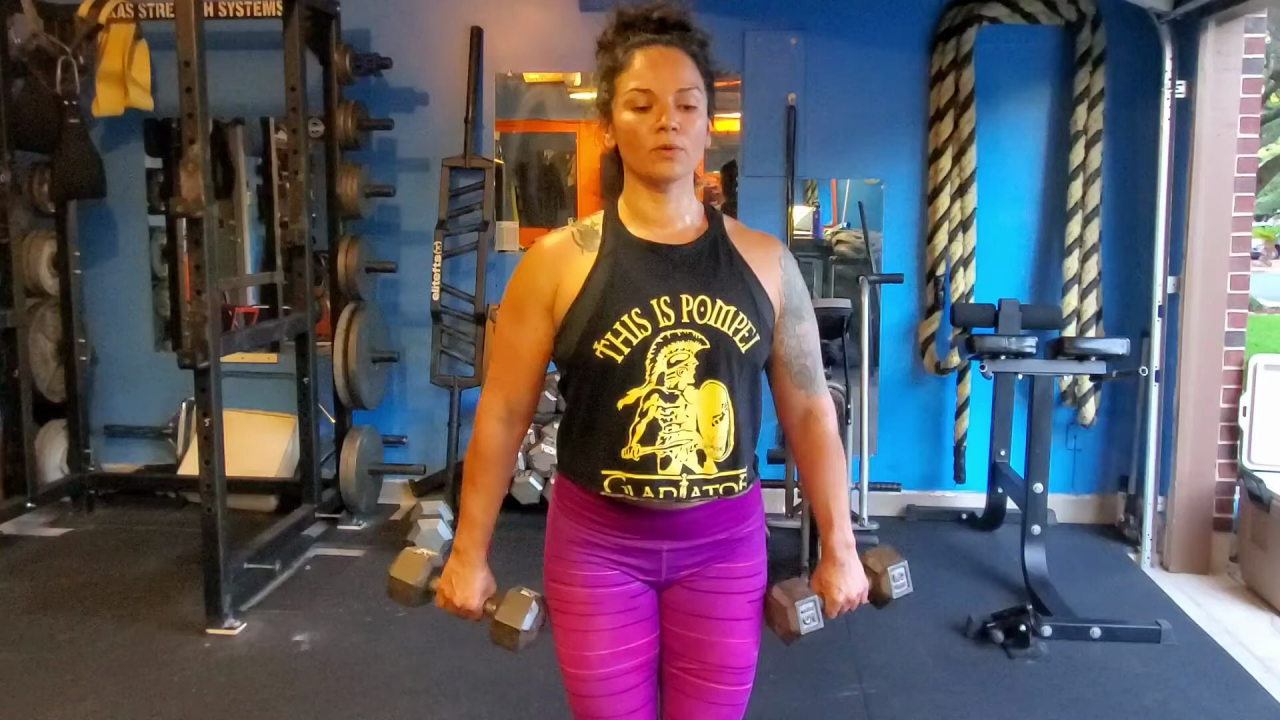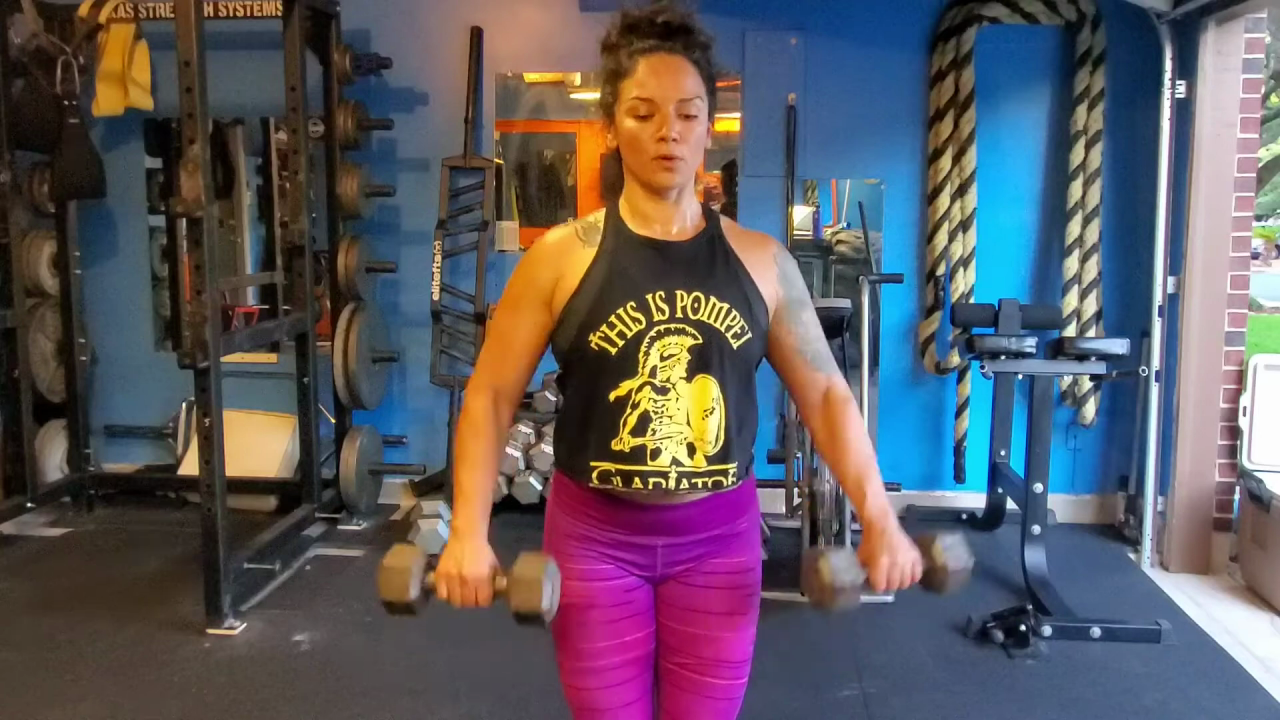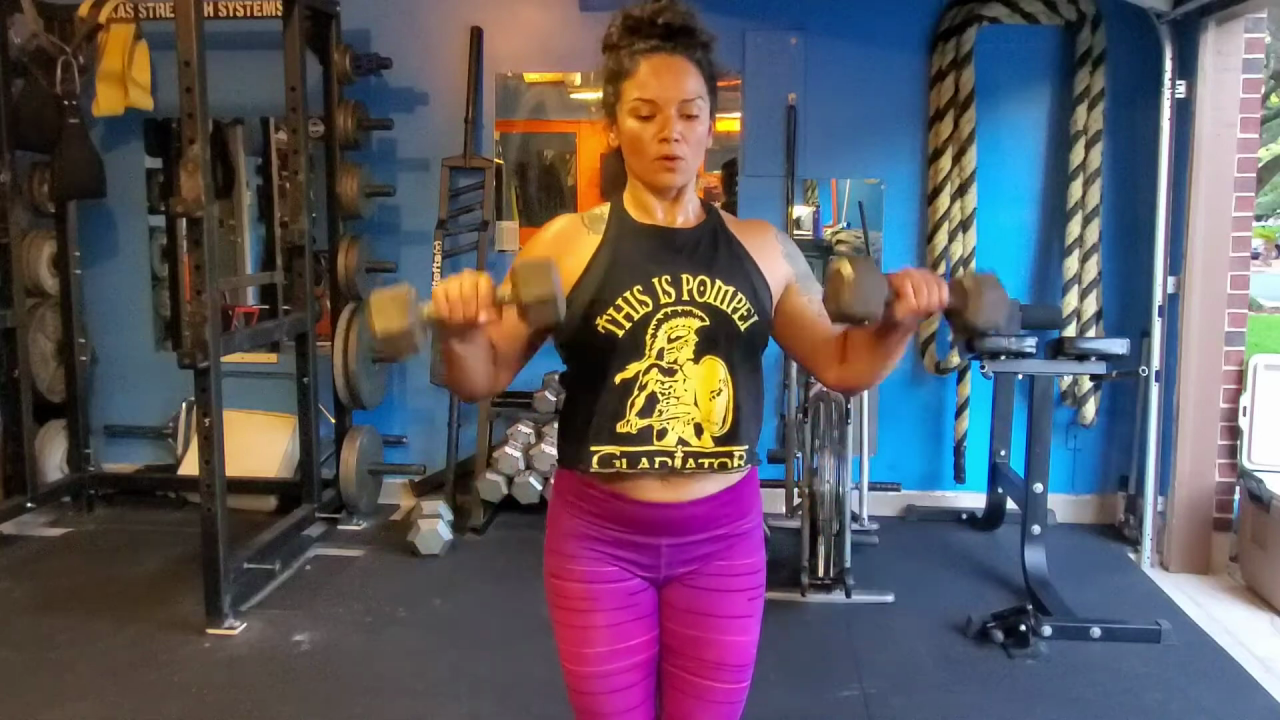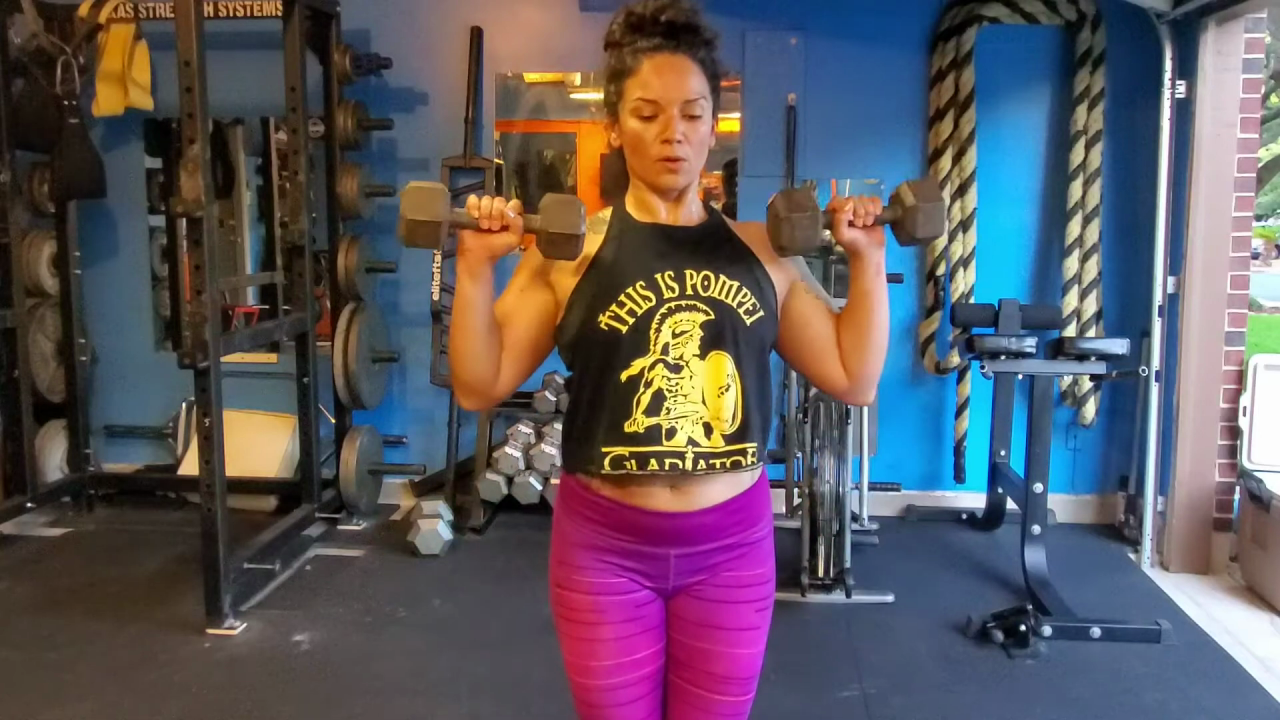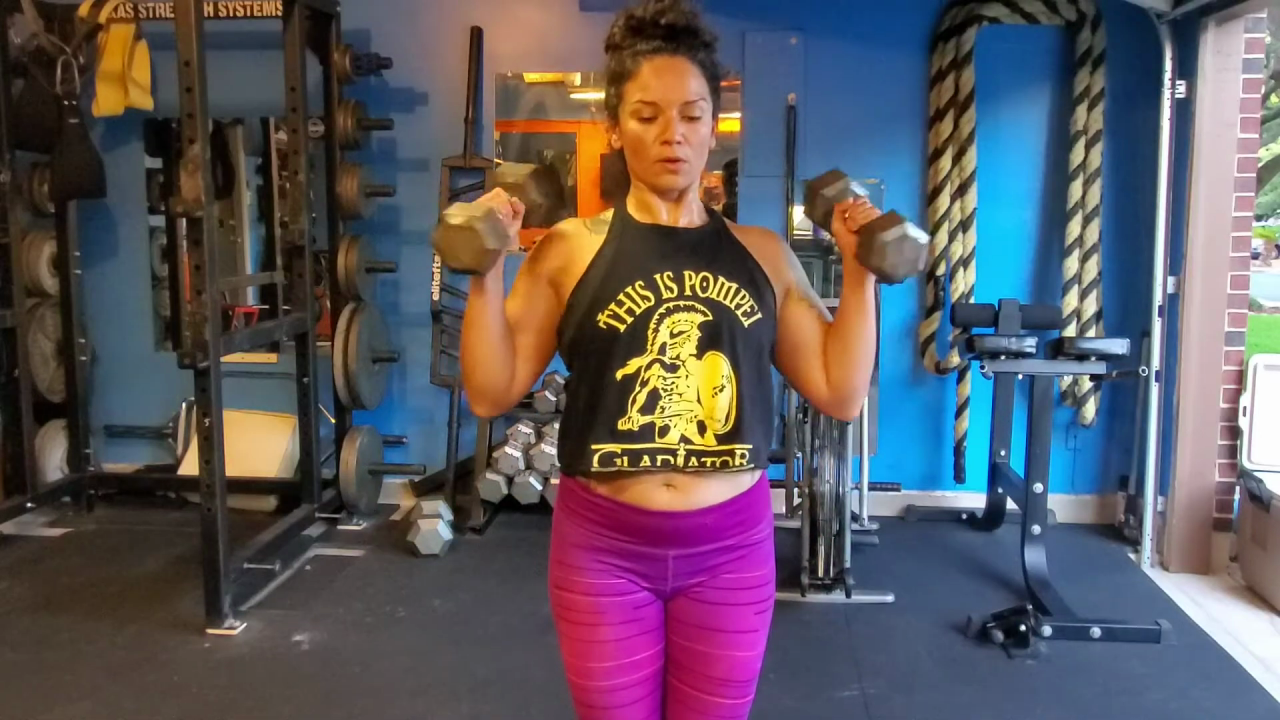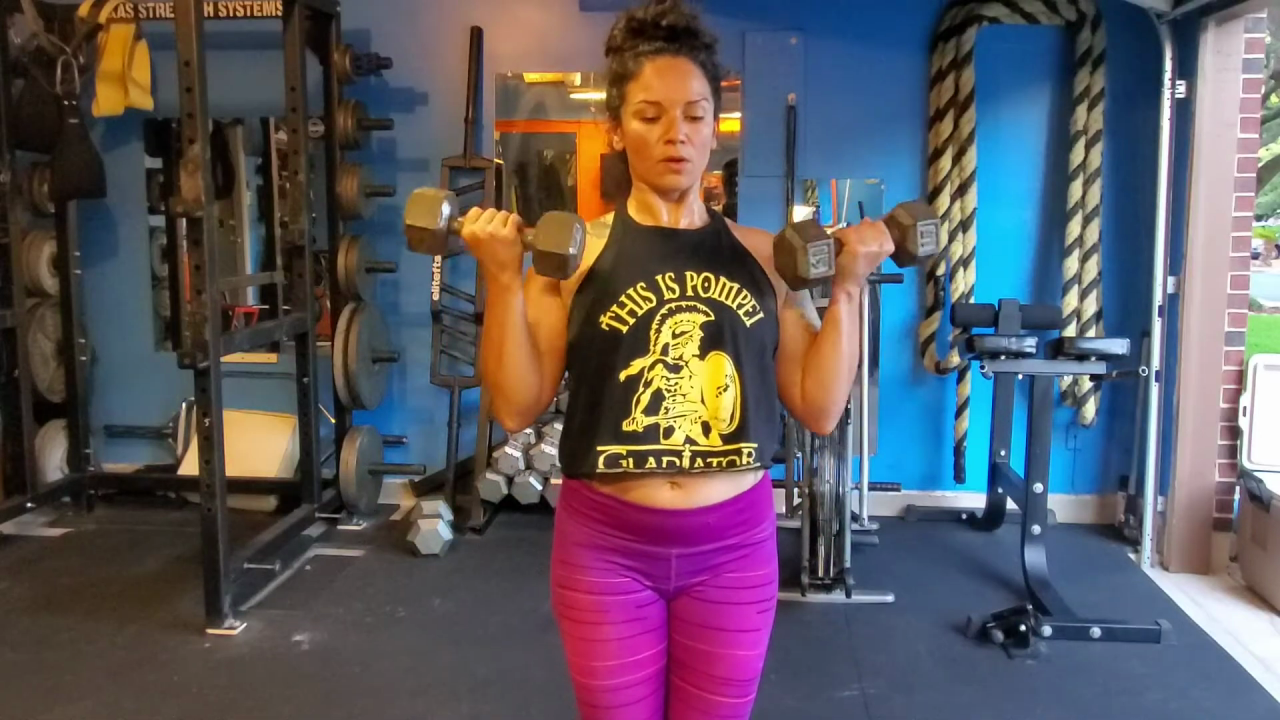
dt=0.4s
person 1, frame 1
left shoulder: (766, 261)
right shoulder: (559, 262)
left elbow: (809, 410)
right elbow: (502, 415)
left wrist: (838, 546)
right wrist: (470, 552)
left hip: (724, 544)
right hip: (597, 542)
person 1, frame 2
left shoulder: (760, 259)
right shoulder: (563, 255)
left elbow: (824, 393)
right elbow: (491, 395)
left wrist: (878, 520)
right wrist: (470, 530)
left hip: (717, 538)
right hip: (595, 536)
person 1, frame 3
left shoulder: (761, 247)
right shoulder: (566, 243)
left elbow: (845, 365)
right elbow: (478, 381)
left wrist: (901, 317)
right wrist: (459, 329)
left hip: (721, 535)
right hip: (598, 534)
person 1, frame 4
left shoulder: (764, 251)
right shoulder: (567, 252)
left elbow: (855, 379)
right elbow: (478, 387)
left wrist: (867, 259)
right wrist: (475, 267)
left hip: (732, 543)
right hip: (603, 543)
person 1, frame 5
left shoulder: (763, 254)
right shoulder: (568, 250)
left elbow: (841, 395)
right elbow: (490, 396)
left wrist: (860, 270)
right wrist: (484, 271)
left hip: (731, 546)
right hip: (602, 544)
person 1, frame 6
left shoulder: (765, 254)
right shoulder: (572, 253)
left elbow: (819, 409)
right elbow: (516, 407)
left wrist: (847, 285)
right wrist: (499, 279)
left hip: (734, 545)
right hip: (605, 545)
